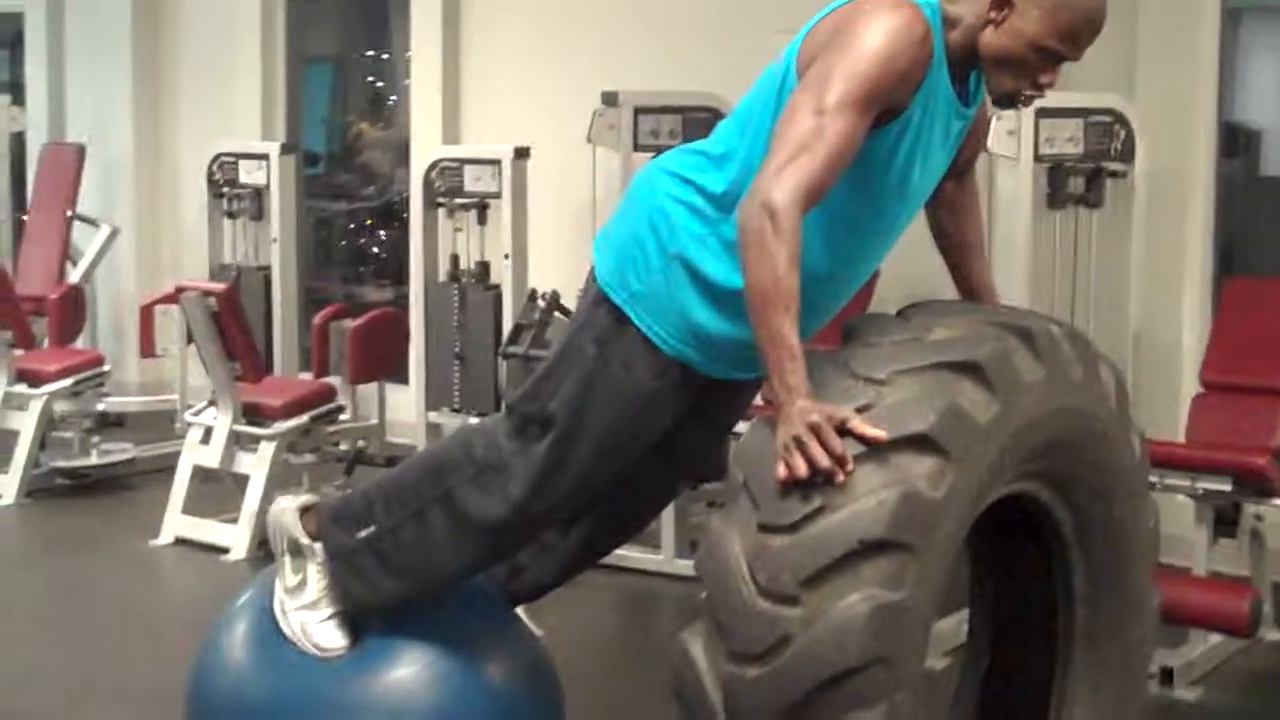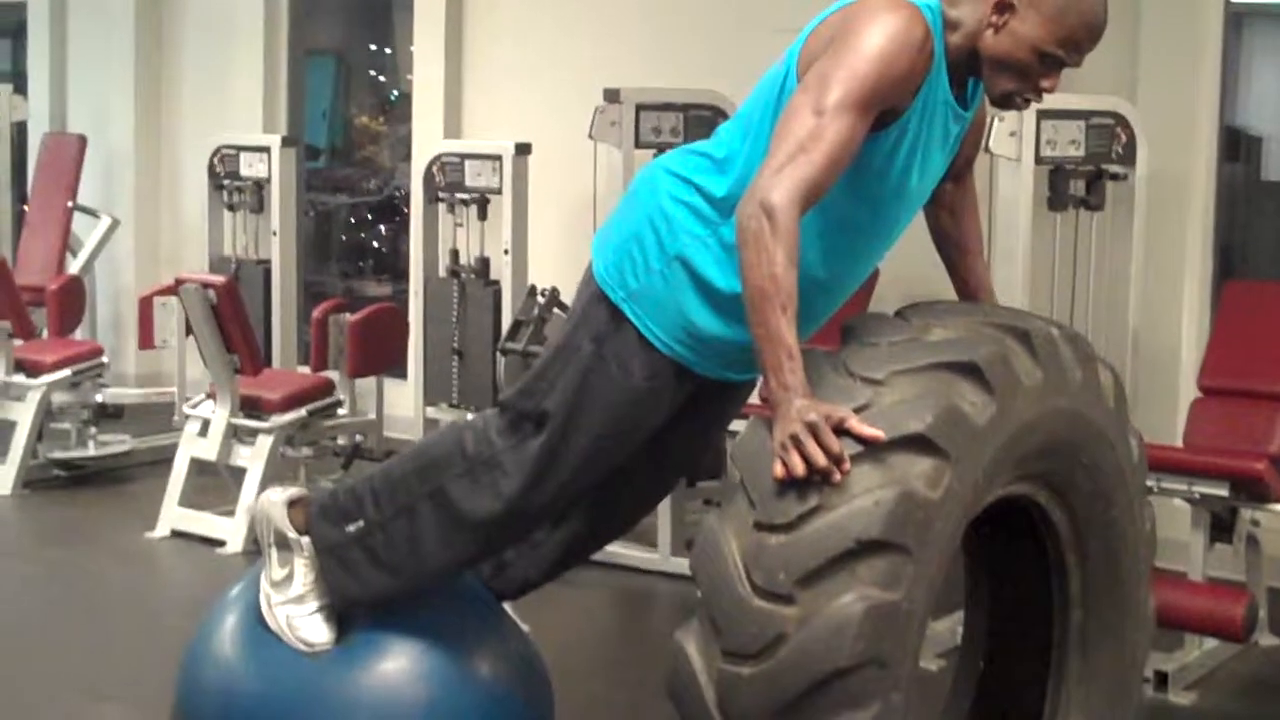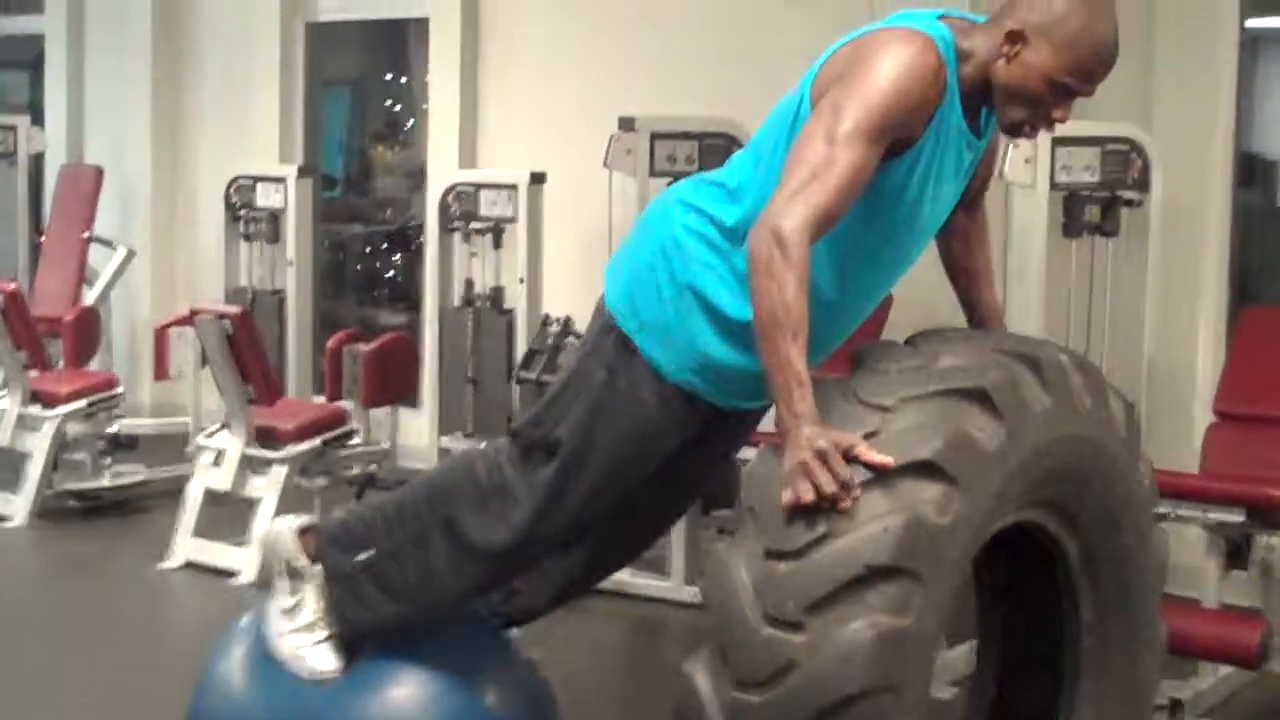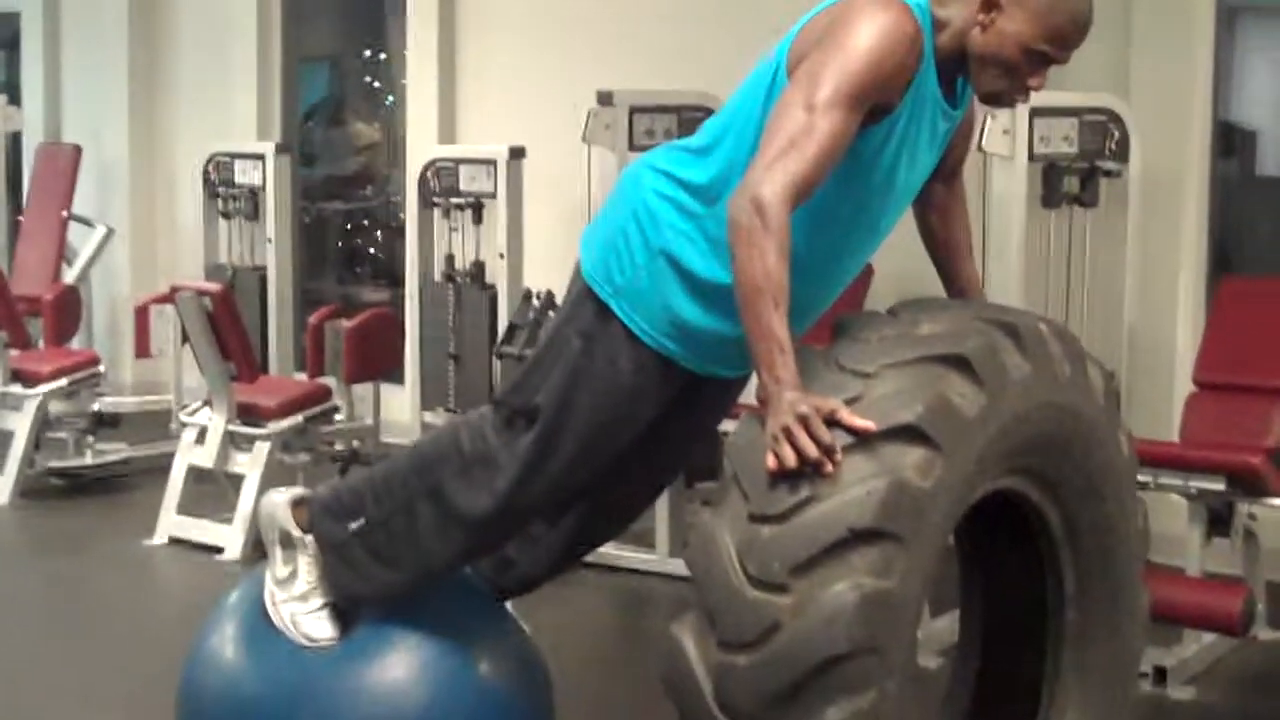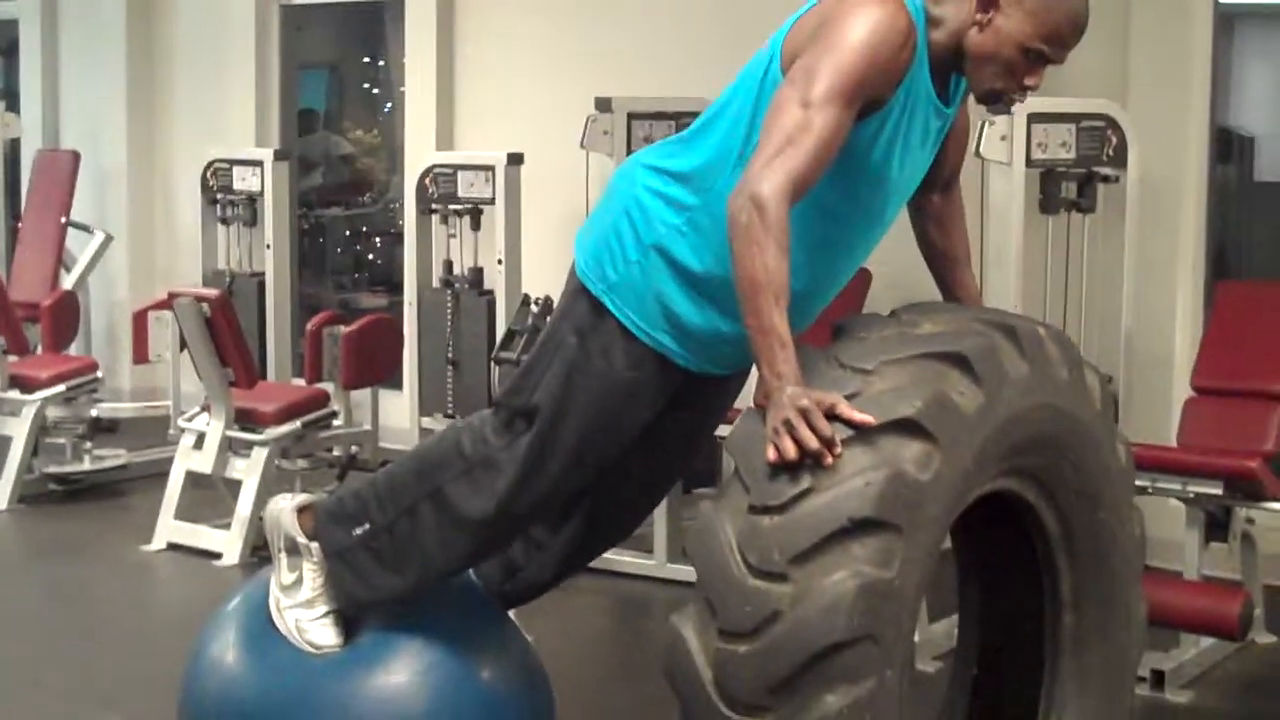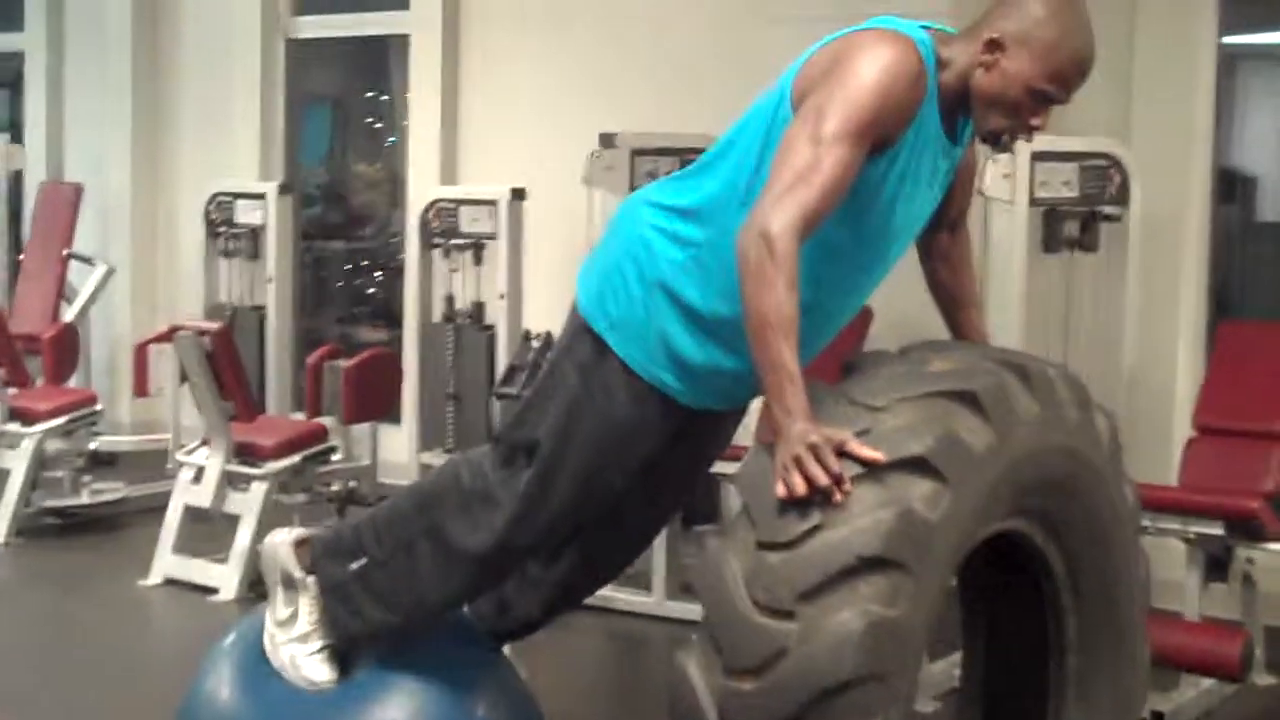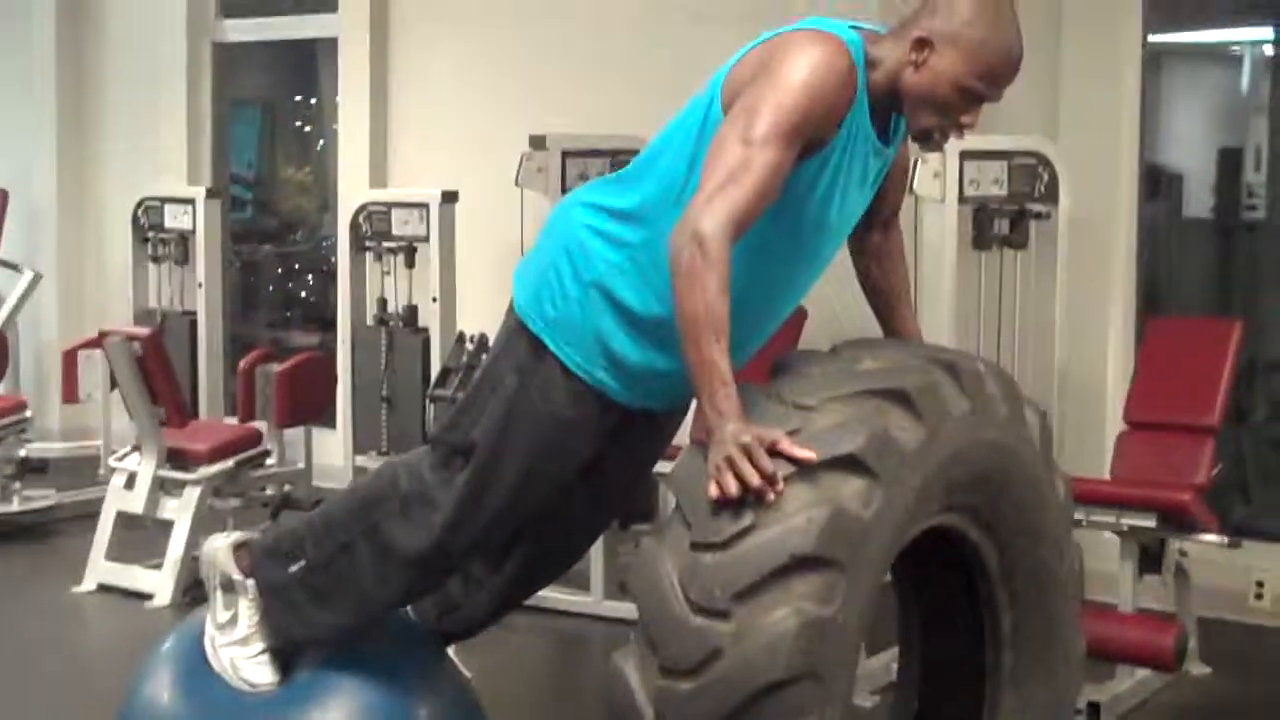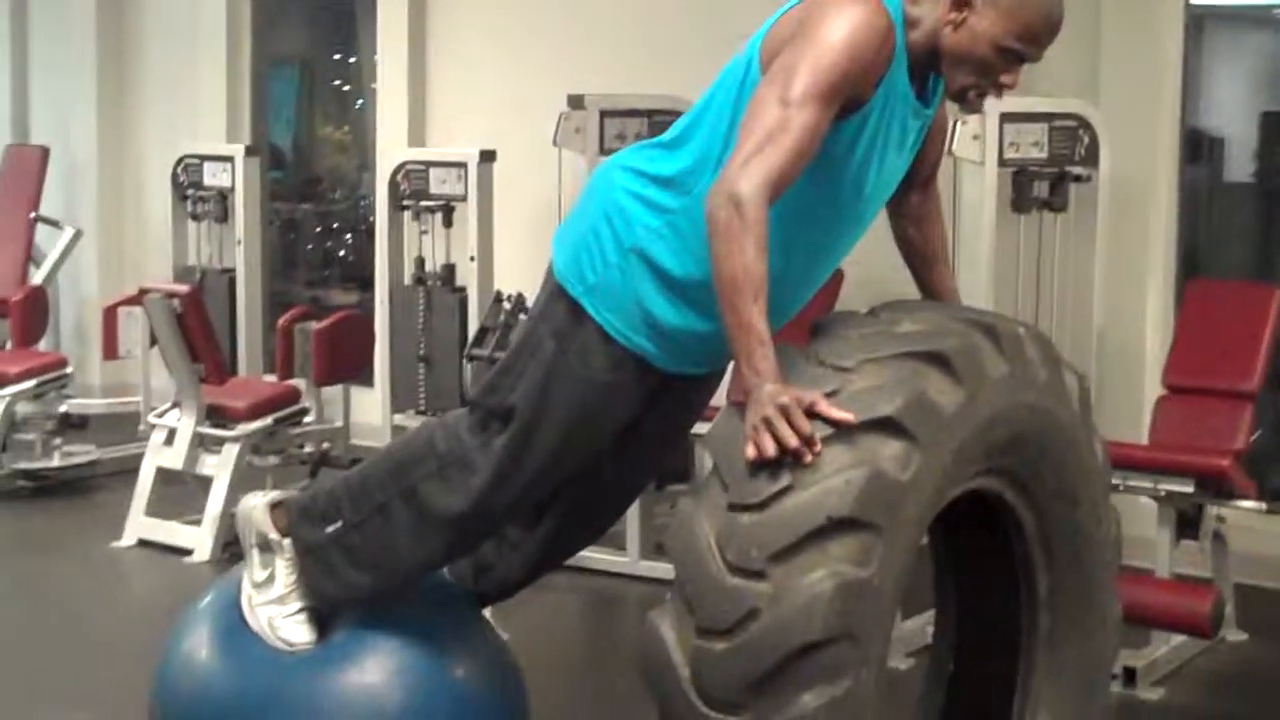
dt=0.4s
person 1, frame 1
left shoulder: (970, 87)
left elbow: (951, 186)
right elbow: (771, 204)
right wrist: (794, 397)
left hip: (738, 320)
right hip: (678, 277)
left knee: (624, 496)
right knee: (538, 462)
left ankle: (473, 589)
right ankle: (324, 536)
person 1, frame 2
left shoulder: (969, 85)
left elbow: (950, 191)
right elbow: (771, 204)
right wrist: (791, 397)
left hip: (734, 322)
right hip: (675, 275)
left knee: (613, 494)
right knee: (528, 459)
left ankle: (459, 580)
right ankle: (310, 529)
person 1, frame 3
left shoulder: (981, 112)
left elbow: (962, 218)
right elbow: (783, 232)
right wrist: (801, 423)
left hip: (744, 347)
right hip: (687, 306)
left knee: (619, 522)
right knee: (541, 488)
left ankle: (465, 608)
right ankle: (322, 558)
person 1, frame 4
left shoulder: (957, 85)
left elbow: (939, 190)
right elbow: (761, 200)
right wrist: (783, 390)
left hip: (723, 318)
right hip: (662, 273)
left knee: (611, 492)
right knee: (524, 456)
left ankle: (457, 582)
right ankle: (315, 530)
person 1, frame 5
left shoulder: (954, 87)
left elbow: (936, 197)
right elbow: (759, 196)
right wrist: (783, 386)
left hip: (722, 317)
right hip: (657, 271)
left knee: (616, 496)
right knee: (524, 456)
left ankle: (466, 588)
right ankle: (320, 534)
person 1, frame 6
left shoulder: (959, 122)
left elbow: (944, 236)
right elbow: (772, 232)
right wrist: (793, 420)
left hip: (724, 357)
right hip: (658, 310)
left knee: (610, 534)
right knee: (525, 492)
left ankle: (465, 623)
right ankle: (315, 569)
person 1, frame 7
left shoulder: (890, 120)
right shoulder: (815, 67)
left elbow: (875, 234)
right elbow: (701, 233)
right wrist: (726, 422)
left hip: (661, 356)
right hip: (594, 311)
left knee: (554, 533)
right knee: (463, 493)
left ankle: (414, 626)
right ankle: (257, 571)
person 1, frame 8
left shoulder: (932, 81)
left elbow: (914, 195)
right elbow: (738, 195)
right wrist: (764, 383)
left hip: (700, 317)
right hip: (634, 272)
left knee: (591, 494)
right knee: (498, 455)
left ankle: (447, 583)
right ankle: (291, 531)
